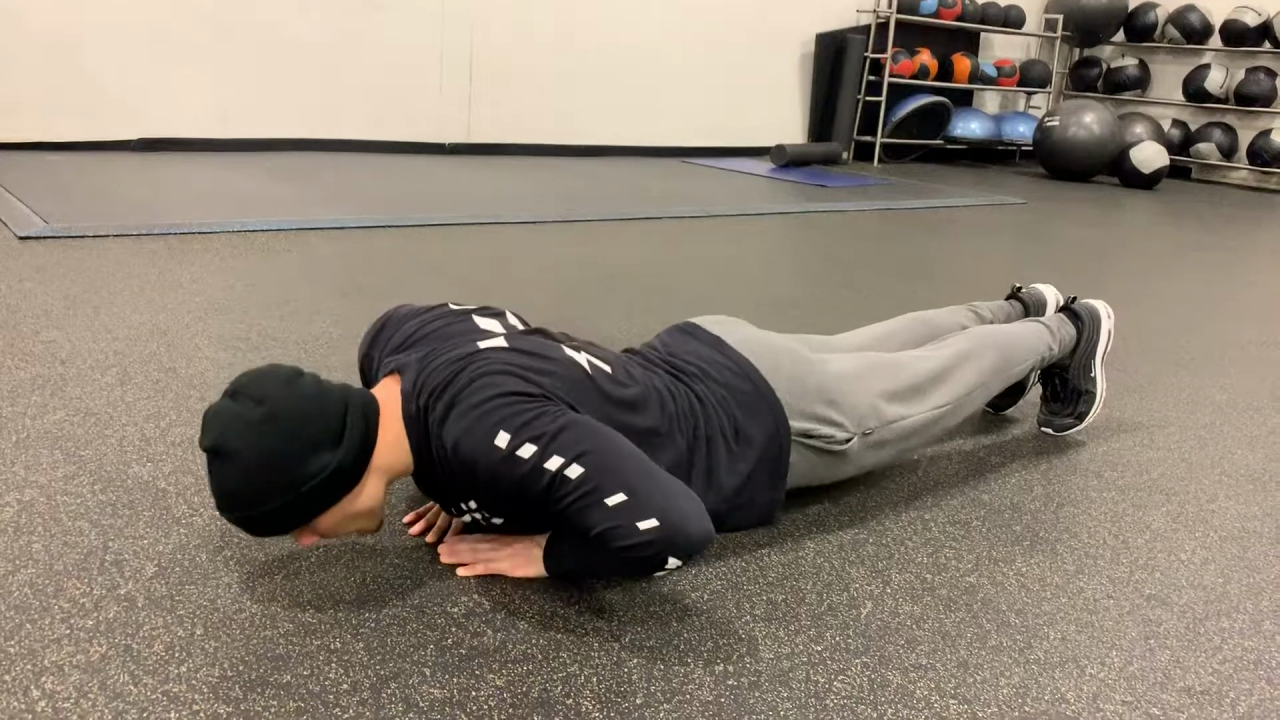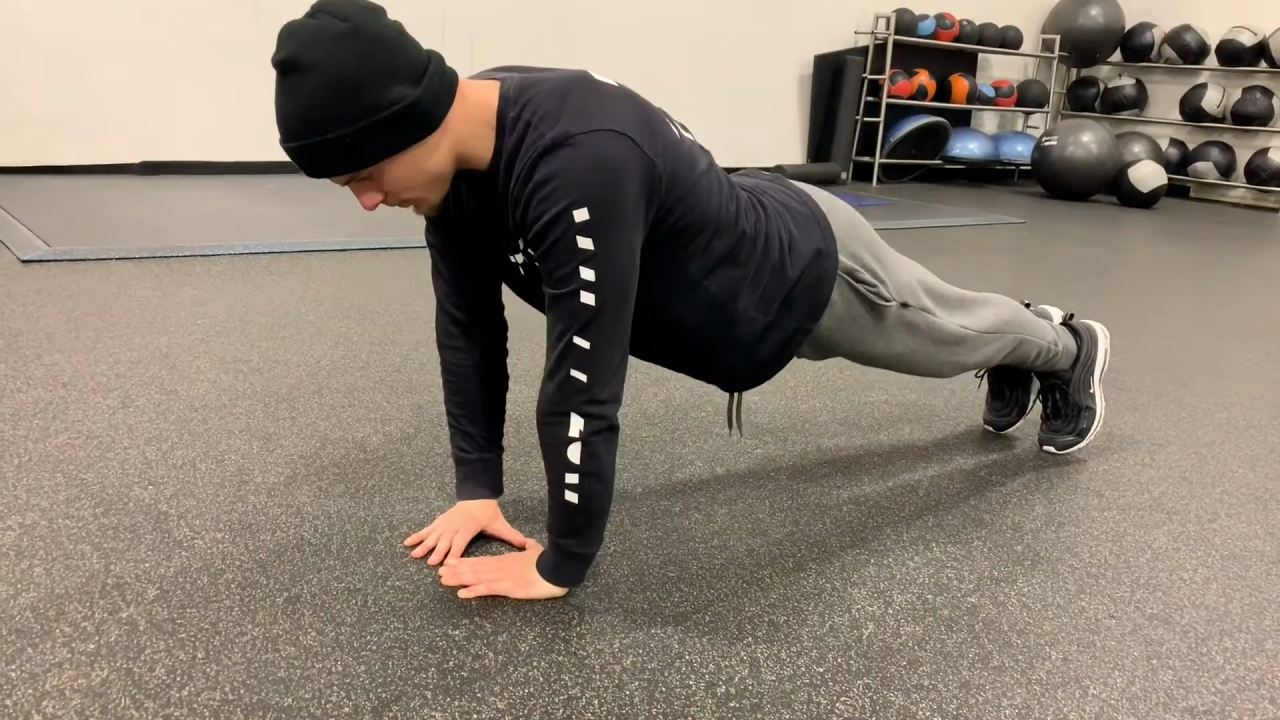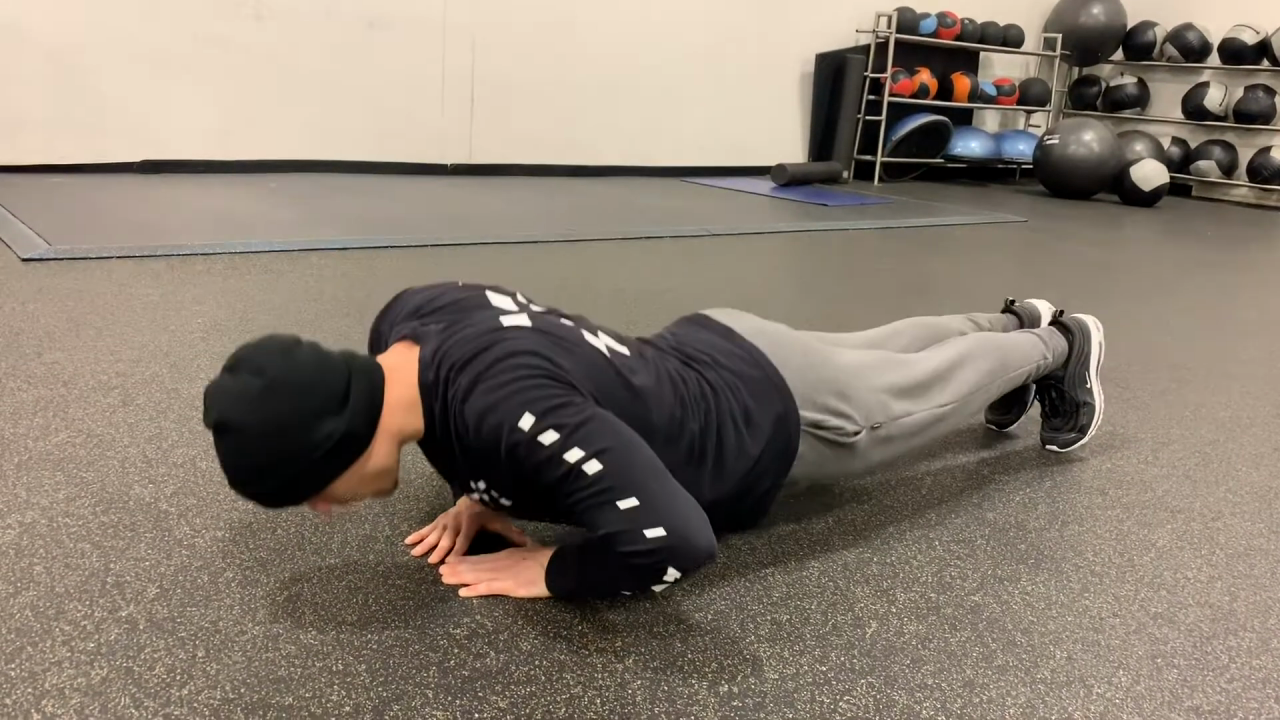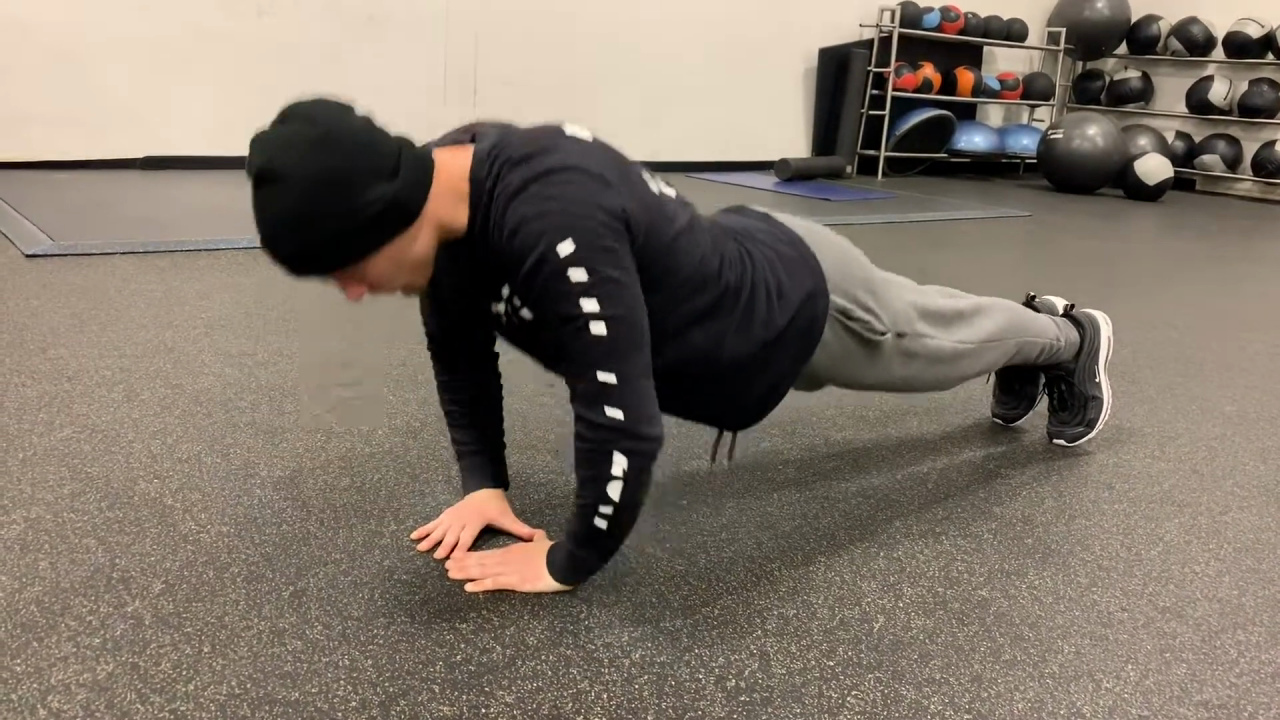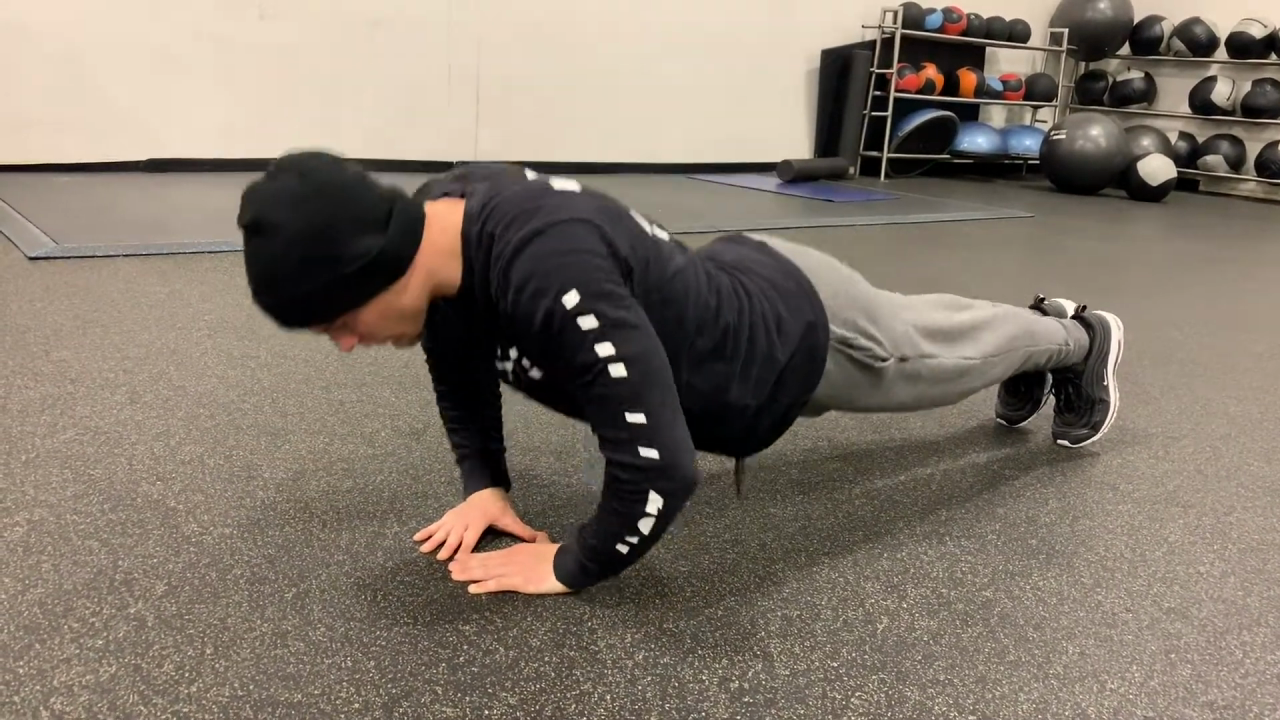
dt=1s
person 1, frame 1
left shoulder: (486, 428)
right shoulder: (390, 345)
left elbow: (674, 525)
left wrist: (546, 550)
right wrist: (470, 490)
left hip: (762, 424)
right hip: (696, 359)
left knee: (917, 390)
right knee: (863, 352)
left ankle: (1064, 334)
right ankle: (1014, 310)
person 1, frame 2
left shoulder: (581, 158)
right shoulder: (458, 147)
left elbow: (583, 384)
right elbow: (469, 326)
left wrist: (561, 566)
right wrist: (475, 490)
left hip: (806, 272)
right hip: (745, 247)
left knee: (946, 334)
right knee: (944, 337)
left ankle: (1065, 352)
right ankle: (1024, 346)
person 1, frame 3
left shoulder: (509, 407)
right shoulder: (399, 332)
left elbow: (675, 538)
left wrist: (549, 572)
right wrist: (475, 493)
left hip: (772, 412)
right hip: (705, 354)
left knee: (921, 388)
right knee: (888, 355)
left ankle: (1057, 349)
right ankle: (1011, 324)
person 1, frame 4
left shoulder: (554, 228)
right shoulder: (437, 183)
left elbow: (626, 425)
right elbow: (460, 339)
left wrist: (566, 563)
right wrist: (482, 481)
left hip: (799, 306)
right hip: (738, 267)
left knee: (941, 339)
right knee: (933, 327)
left ankle: (1067, 338)
right ankle: (1033, 320)
person 1, frame 5
left shoulder: (552, 273)
right shoulder: (436, 229)
left elbow: (660, 462)
right elbow: (461, 362)
left wrist: (570, 568)
right wrist: (484, 486)
left hip: (801, 333)
right hip: (734, 289)
left knee: (946, 355)
right knee: (933, 339)
left ankle: (1076, 339)
right ankle: (1037, 320)
